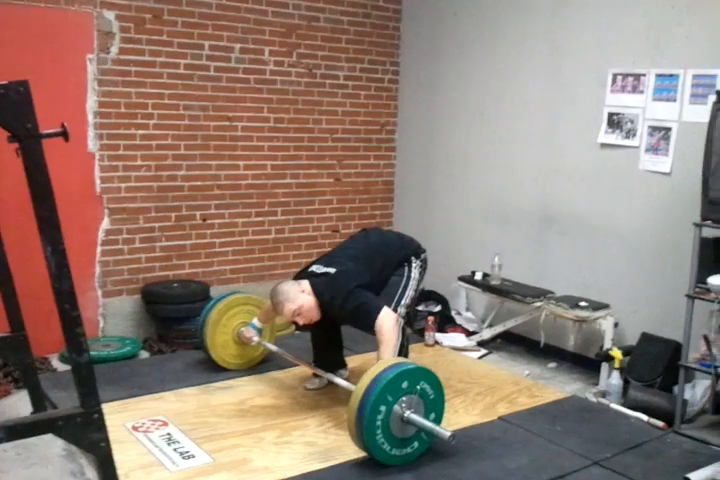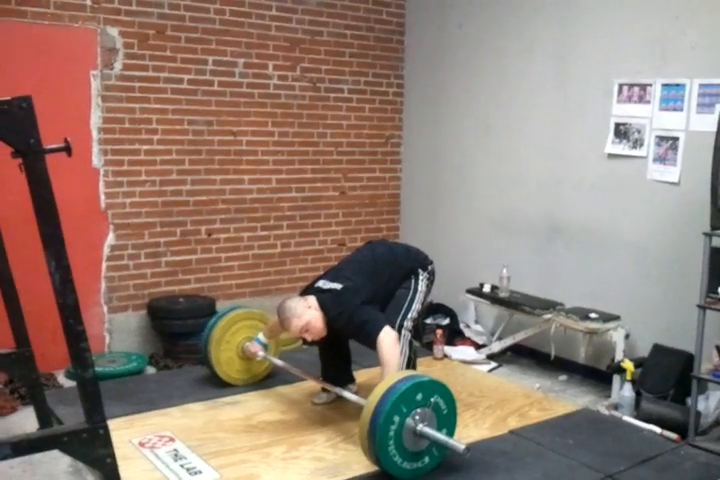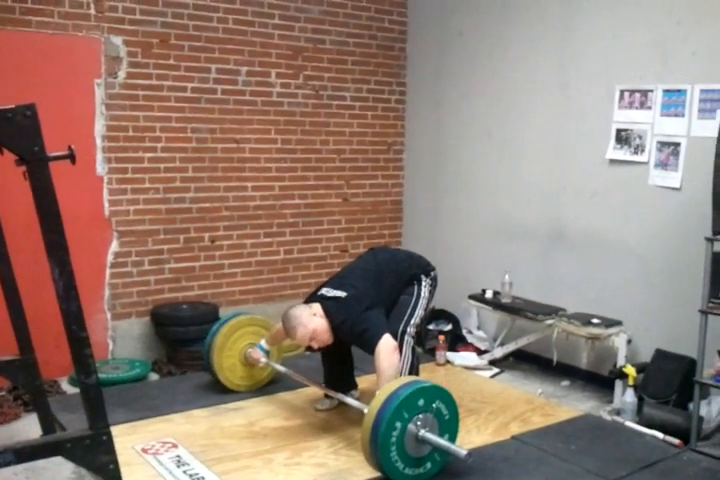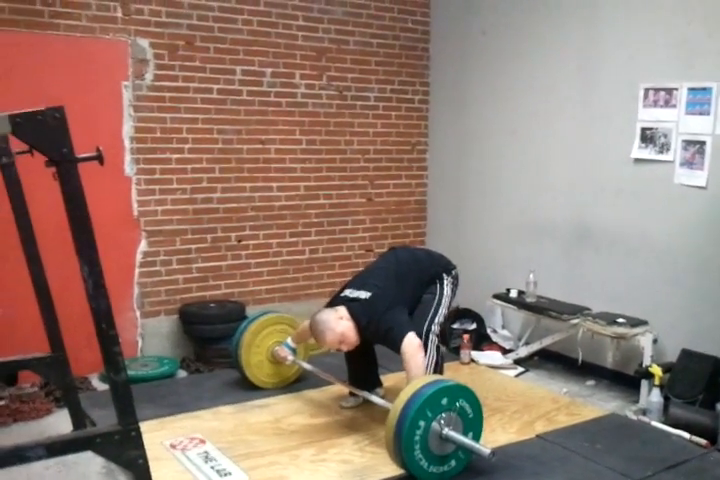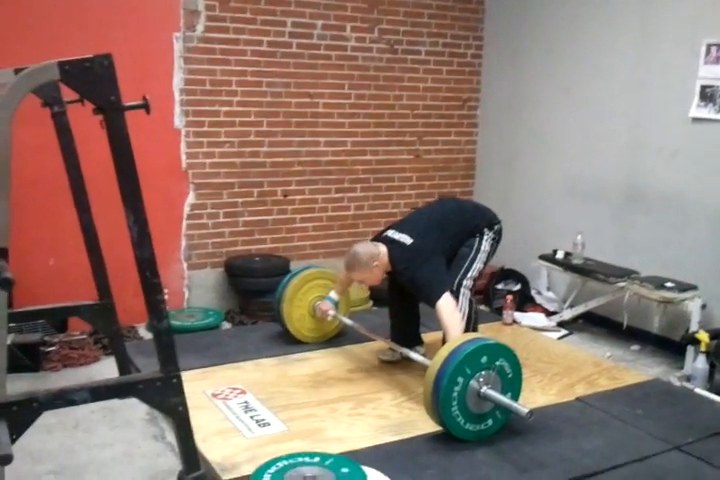
dt=0.7s
person 1, frame 1
left shoulder: (337, 293)
right shoulder: (299, 284)
left elbow: (388, 319)
right elbow: (277, 303)
right wrist: (255, 325)
left hip: (407, 258)
right hip: (371, 253)
left knee: (392, 312)
right knee: (323, 314)
right ankle: (332, 368)
person 1, frame 2
left shoulder: (344, 308)
right shoulder: (307, 300)
left elbow: (389, 338)
right elbow: (285, 318)
right wrist: (260, 340)
left hip: (414, 270)
right hip: (377, 261)
left knee: (397, 327)
right knee: (331, 328)
right ankle: (340, 383)
person 1, frame 3
left shoulder: (349, 315)
right shoulder: (311, 309)
left elbow: (388, 347)
right elbow: (286, 325)
right wrist: (262, 347)
left hip: (416, 276)
right hip: (380, 268)
left knee: (400, 334)
right knee: (334, 334)
right ankle: (342, 390)
person 1, frame 4
left shoulder: (375, 314)
right shoulder: (336, 309)
left elbow: (413, 346)
right elbow: (311, 325)
right wrist: (289, 345)
left hip: (437, 275)
right hip: (401, 266)
left knee: (424, 334)
right knee: (359, 334)
right ankle: (367, 387)
person 1, frame 5
left shoulder: (413, 263)
right shoulder: (377, 248)
left elbow: (446, 306)
right elbow: (352, 269)
right wrist: (332, 298)
left hip: (481, 228)
right hip: (447, 224)
left knee: (458, 288)
right knee: (399, 284)
right ankle: (408, 343)
